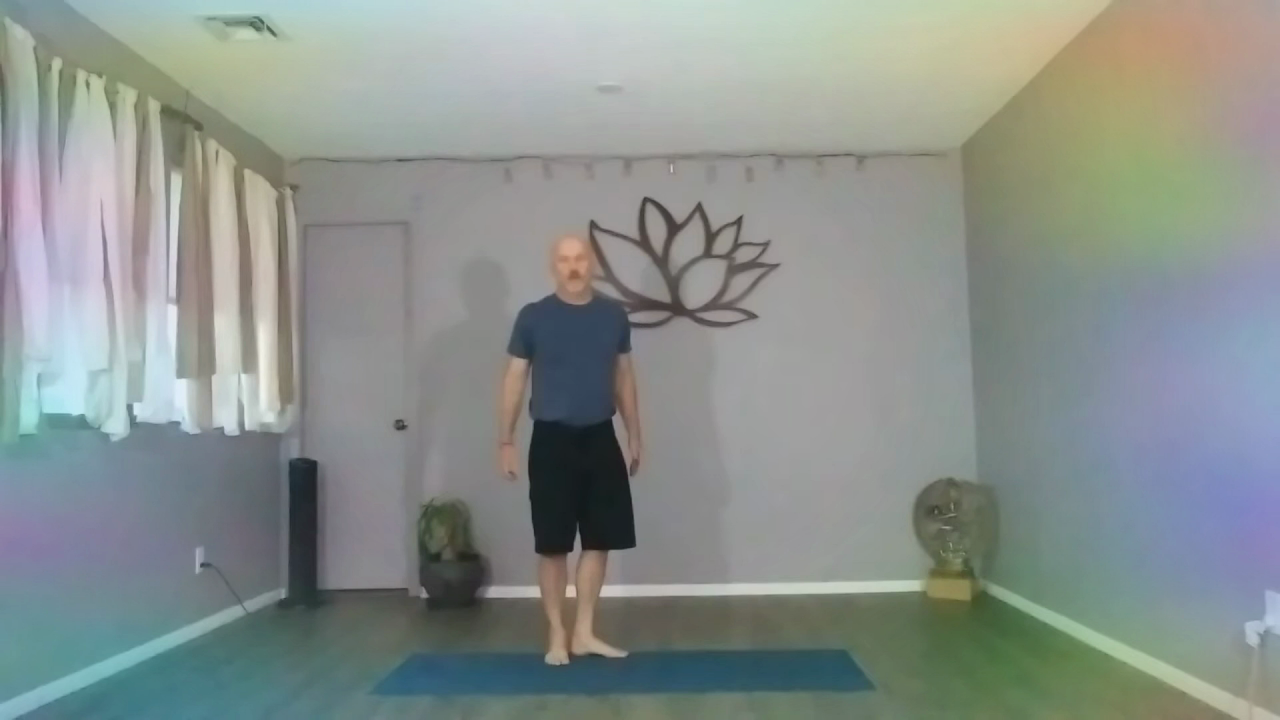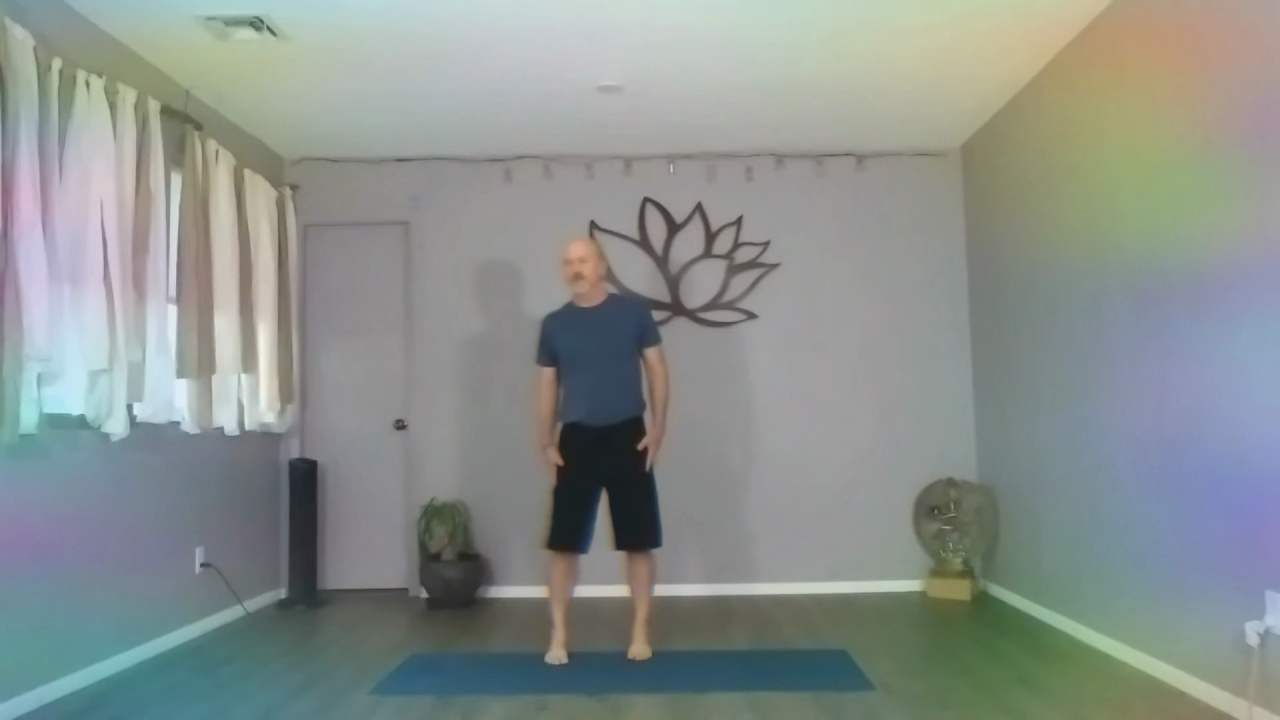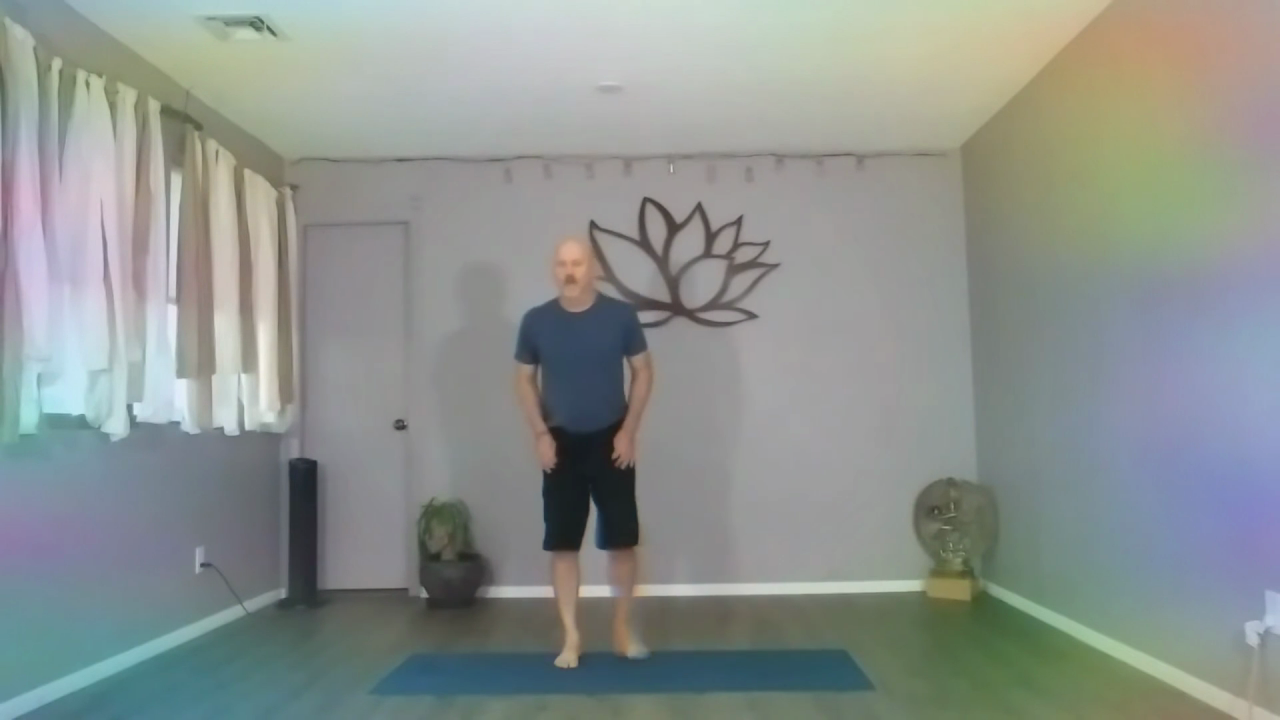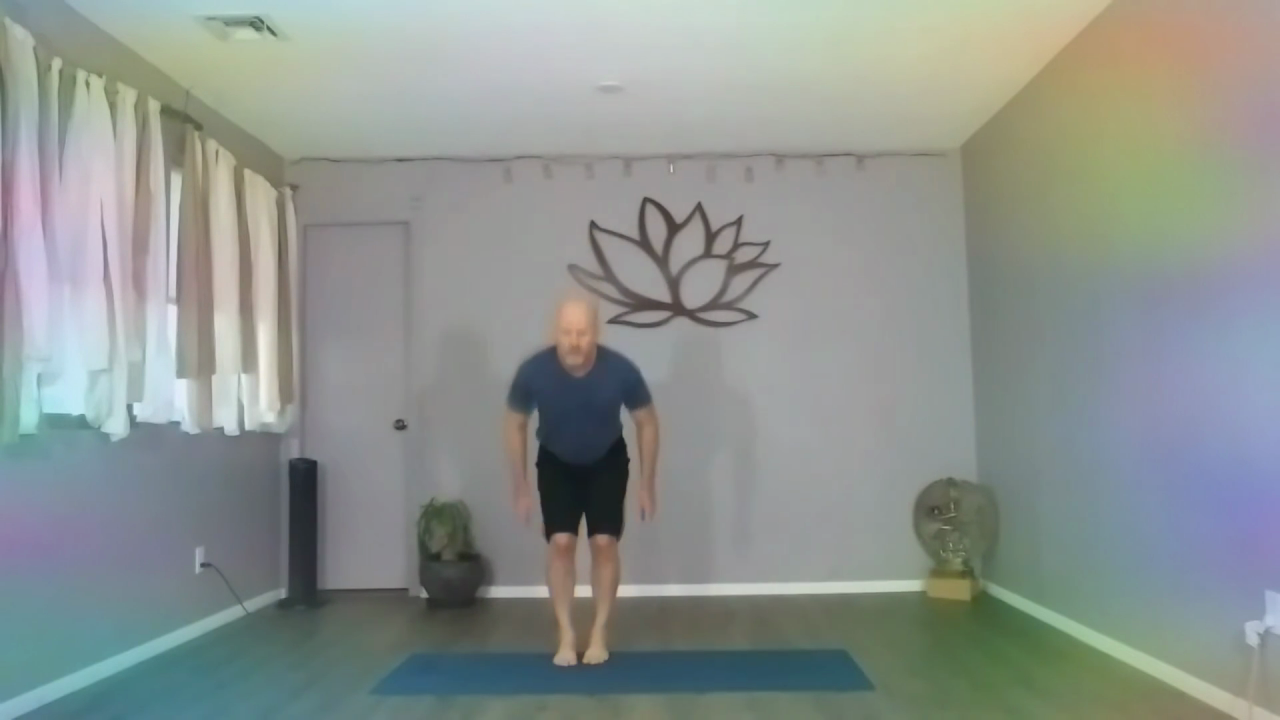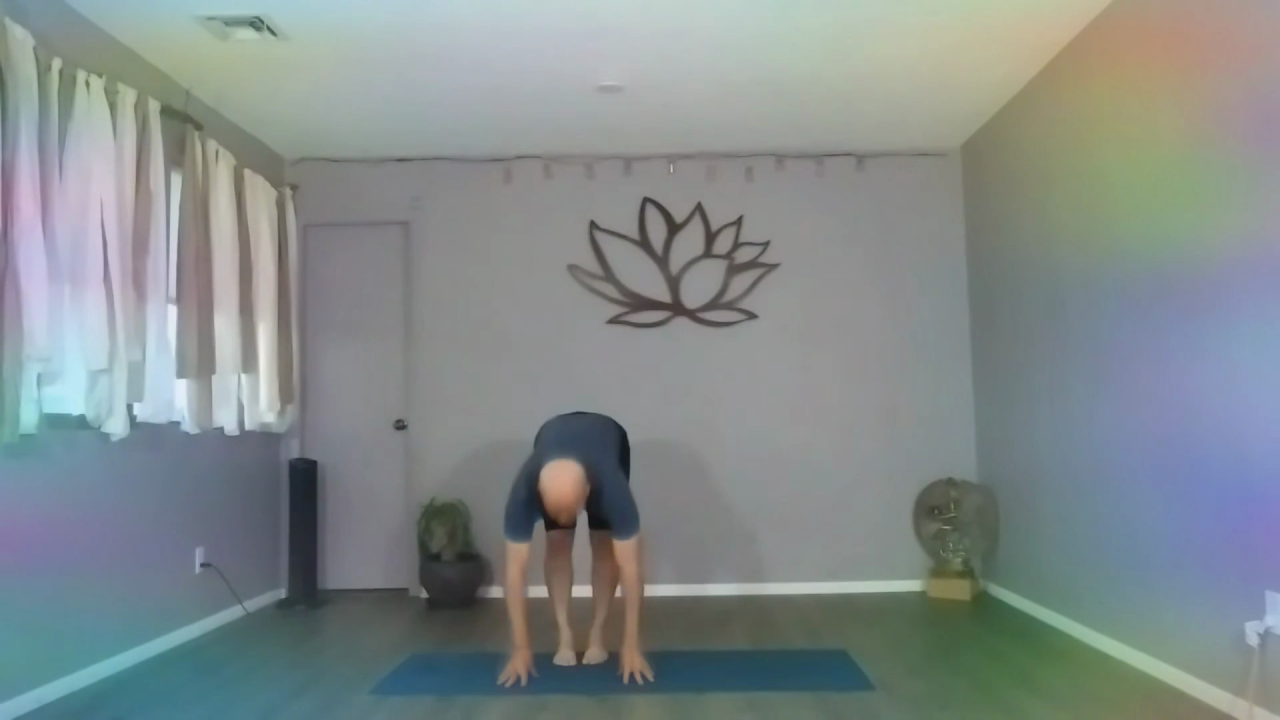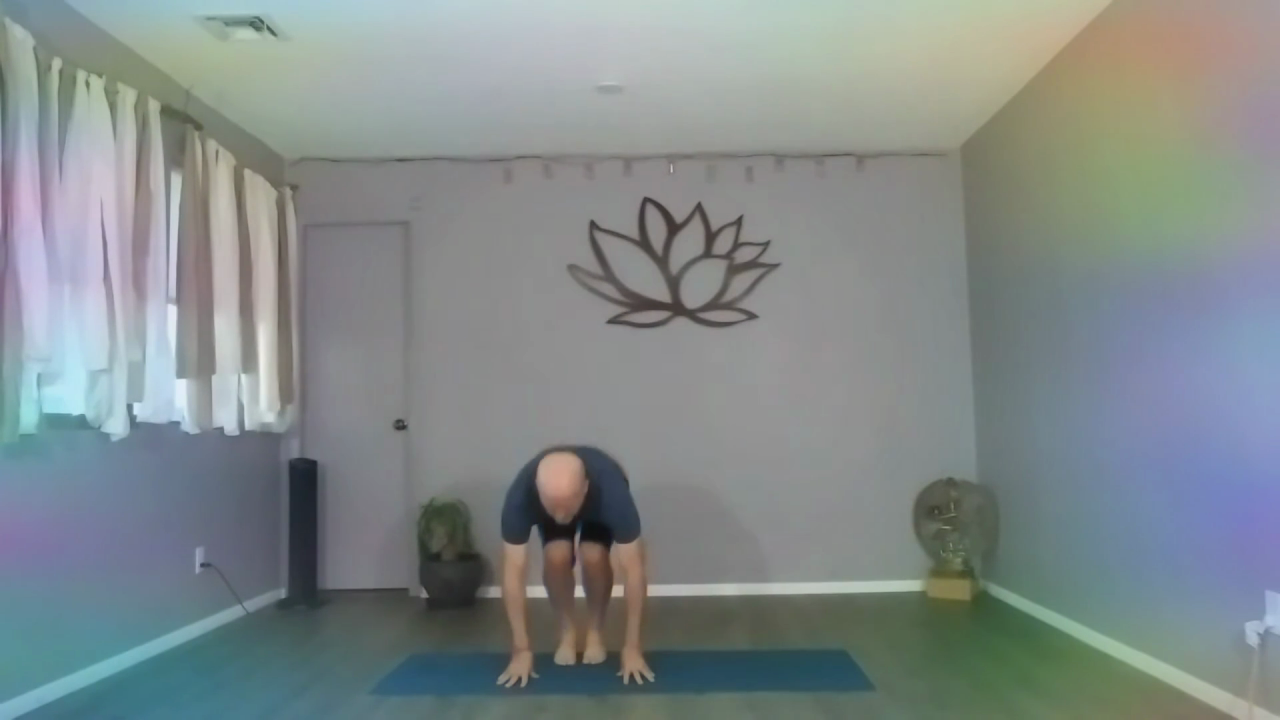
dt=0.7s
person 1, frame 1
left shoulder: (613, 315)
right shoulder: (533, 316)
left elbow: (624, 377)
right elbow: (514, 378)
left wrist: (635, 436)
right wrist: (506, 440)
left hip: (600, 437)
right hip: (551, 439)
left knee: (601, 540)
right knee: (551, 545)
left ankle: (584, 633)
right ankle: (557, 635)
person 1, frame 2
left shoulder: (633, 312)
right shoulder: (554, 324)
left elbow: (656, 369)
right elbow: (547, 385)
left wrist: (657, 428)
right wrist: (547, 442)
left hip: (627, 436)
right hip: (576, 440)
left knee: (639, 542)
right knee: (564, 543)
left ankle: (640, 631)
right ankle: (558, 634)
person 1, frame 3
left shoulder: (620, 316)
right shoulder: (536, 321)
left elbow: (643, 372)
right elbow: (525, 379)
left wrist: (629, 429)
right wrist: (539, 432)
left hip: (611, 442)
right hip: (561, 444)
left knee: (620, 541)
right knee: (562, 545)
left ankle: (624, 625)
right ankle: (571, 637)
person 1, frame 4
left shoulder: (621, 371)
right shoulder: (533, 371)
left elbow: (647, 423)
right elbow: (514, 424)
left wrist: (647, 486)
right wrist: (520, 488)
left hip: (607, 461)
right hip: (556, 463)
left knee: (604, 543)
right knee: (561, 543)
left ankle: (599, 634)
right ankle: (565, 635)
person 1, frame 5
left shoulder: (611, 488)
right shoulder: (525, 493)
left elbow: (629, 566)
right elbow: (516, 569)
left wrist: (631, 645)
right wrist: (520, 647)
left knee: (604, 544)
right knee: (557, 544)
left ankle: (597, 634)
right ankle: (564, 635)
person 1, frame 6
left shoulder: (611, 490)
right shoulder: (520, 495)
left elbow: (634, 569)
right elbow: (514, 573)
left wrist: (631, 648)
right wrist: (521, 650)
left knee: (593, 556)
right knee: (556, 557)
left ankle: (595, 631)
right ankle: (567, 631)
